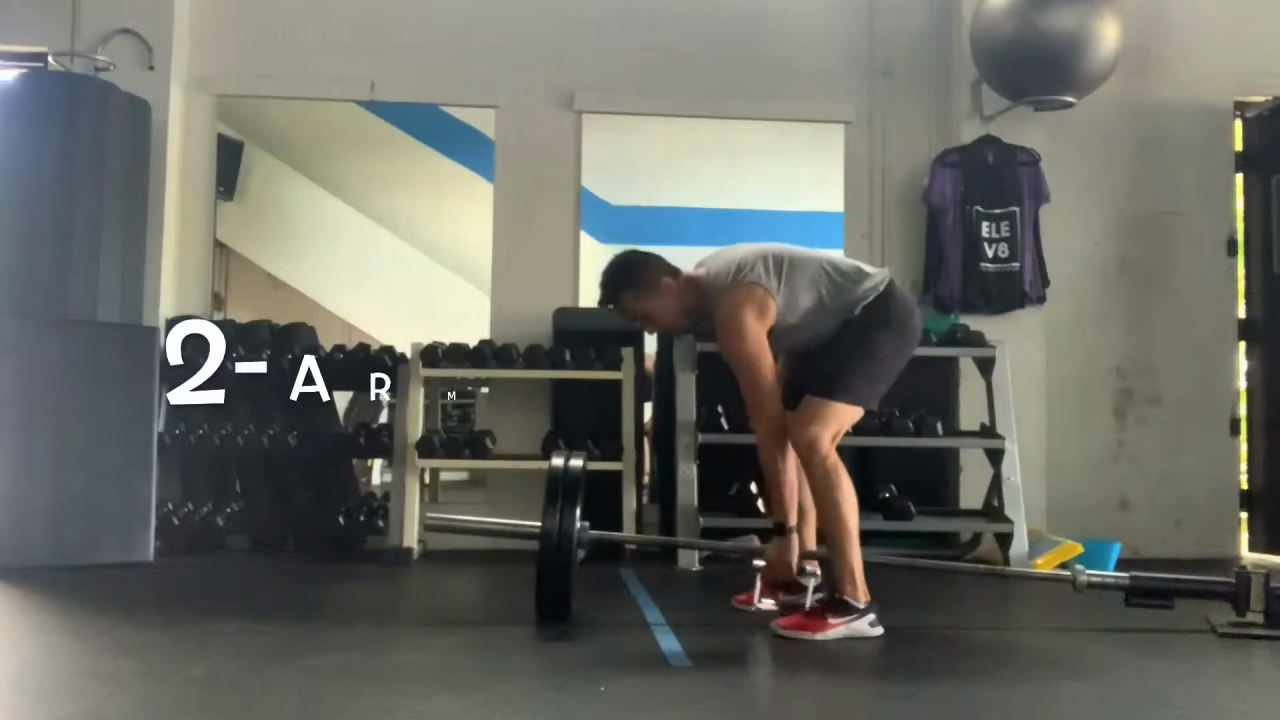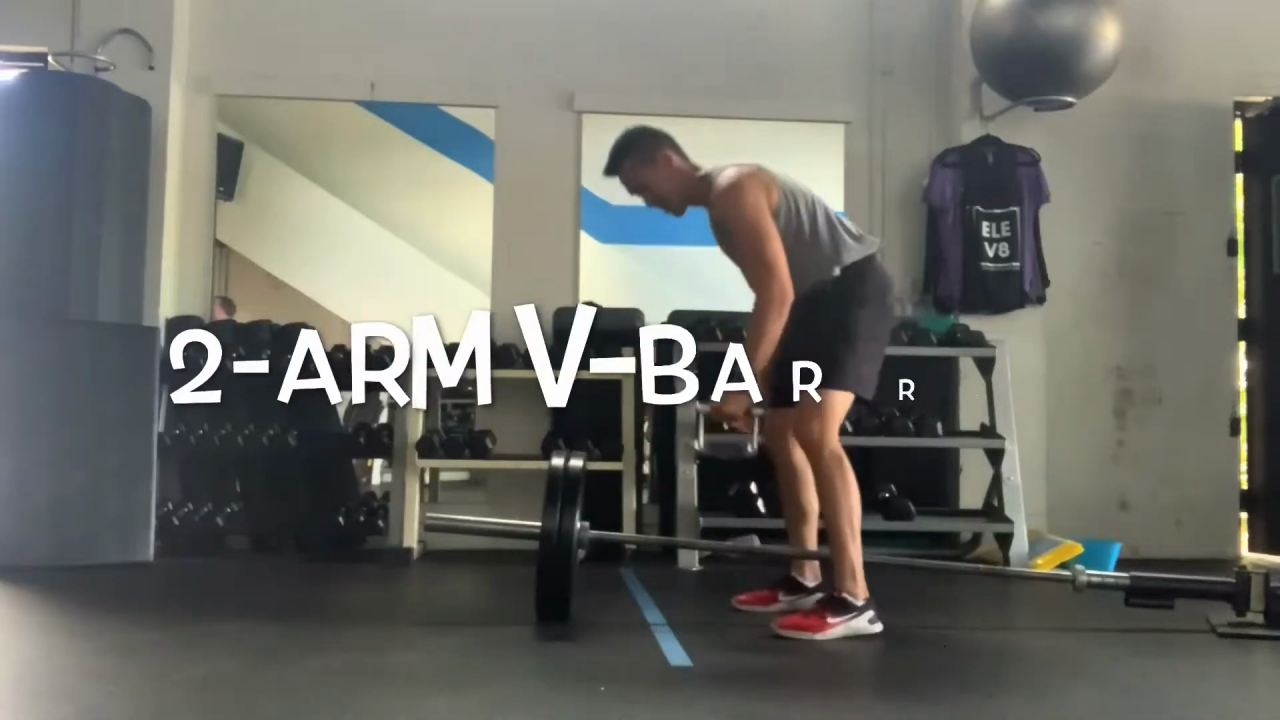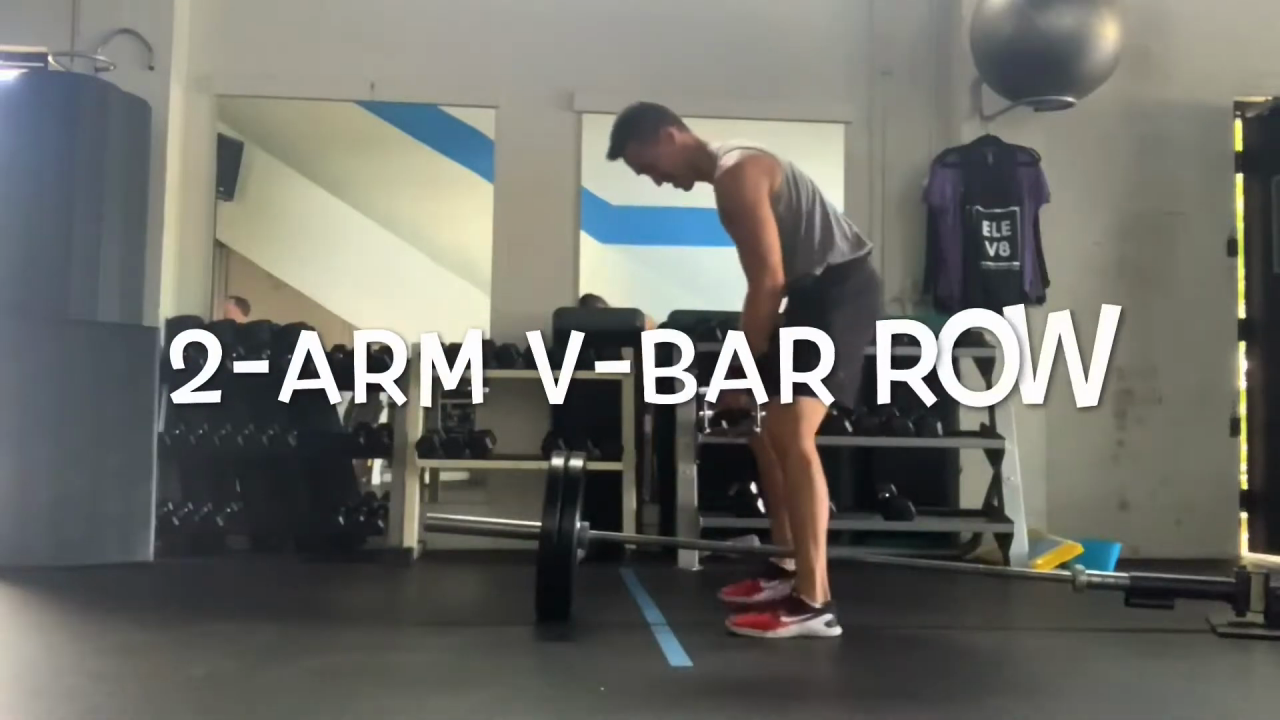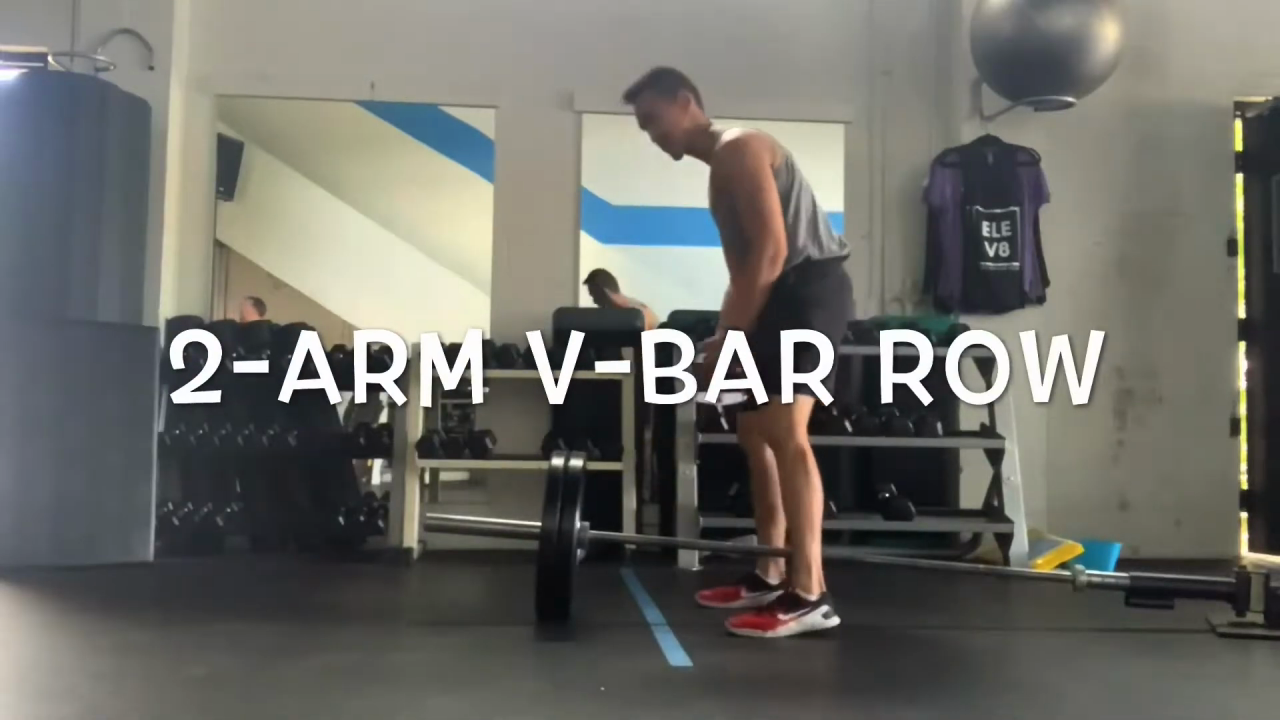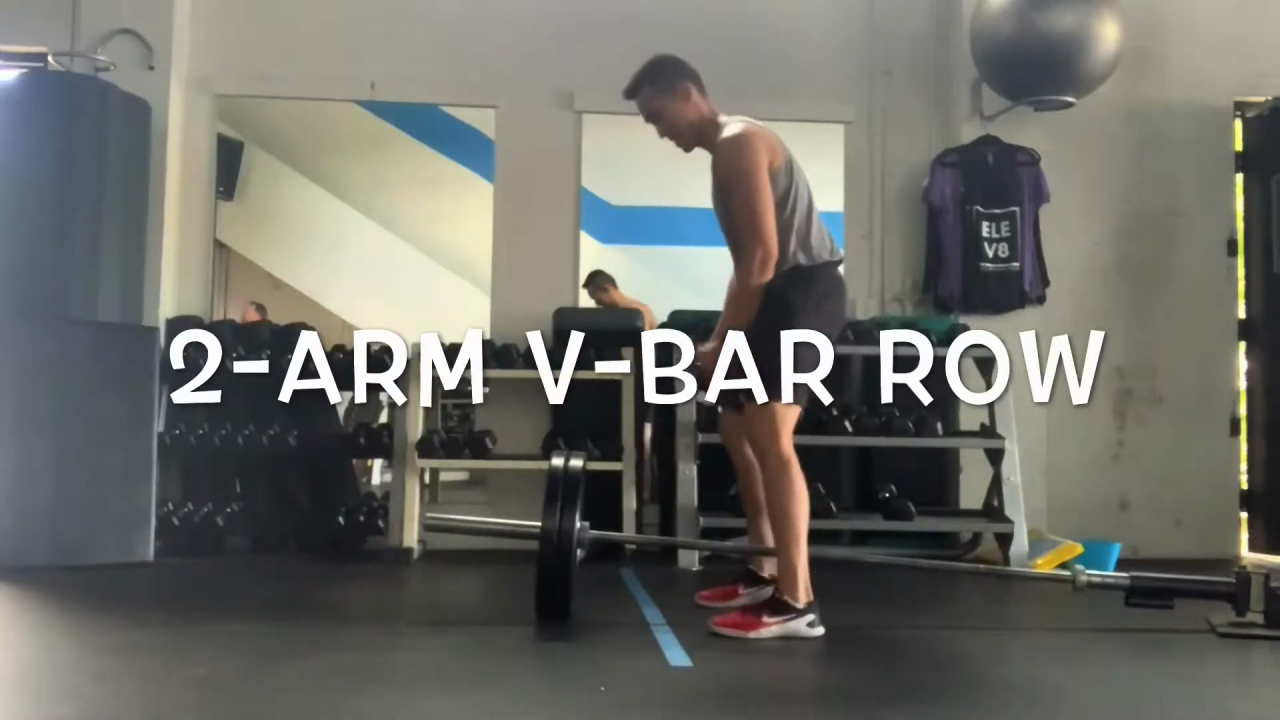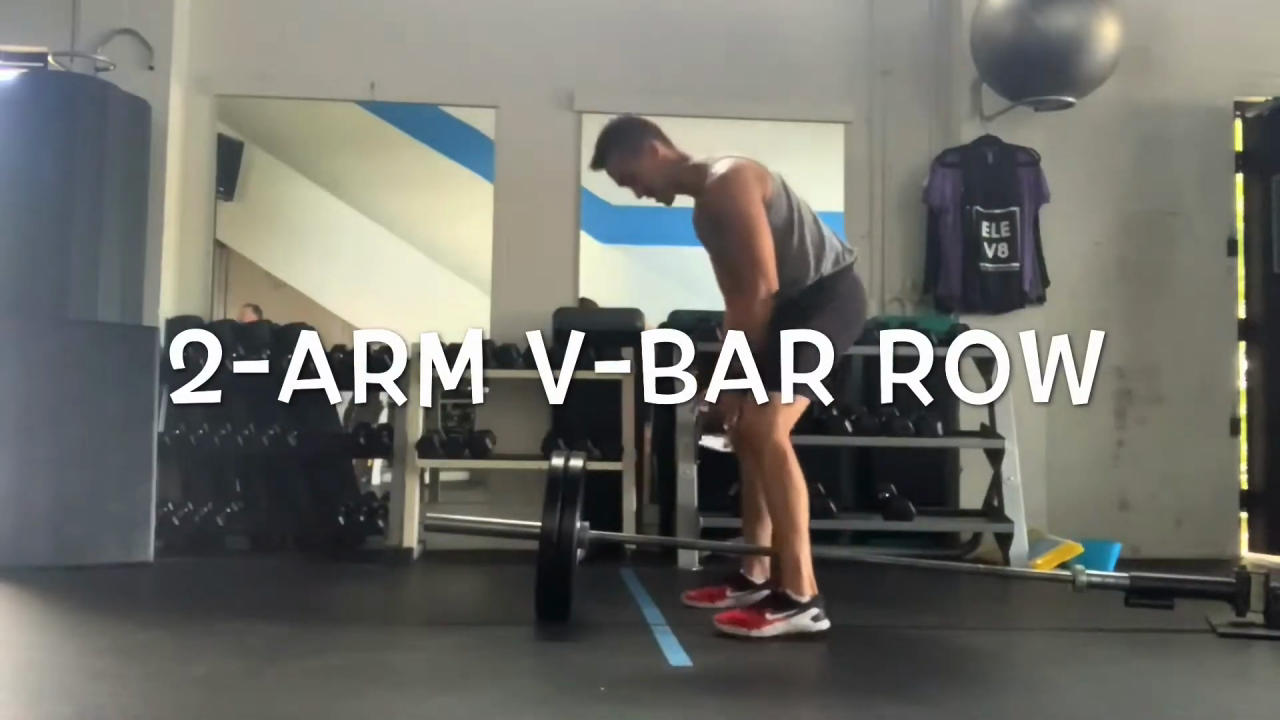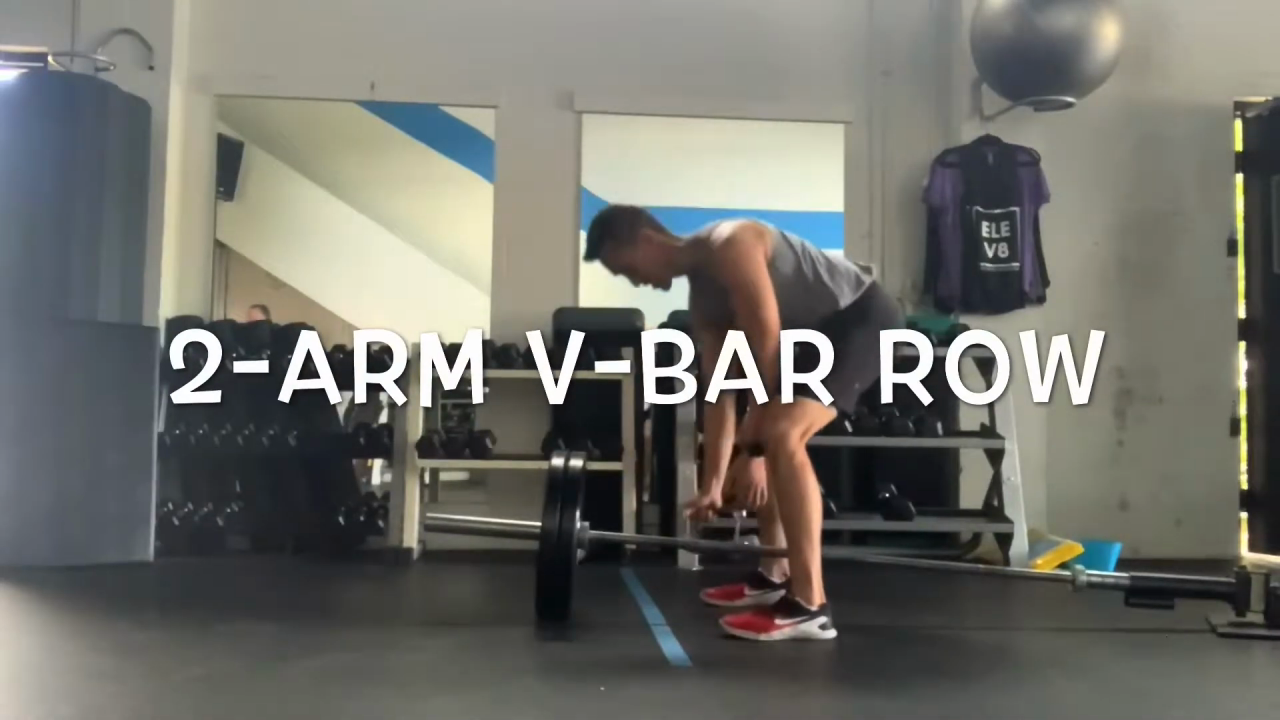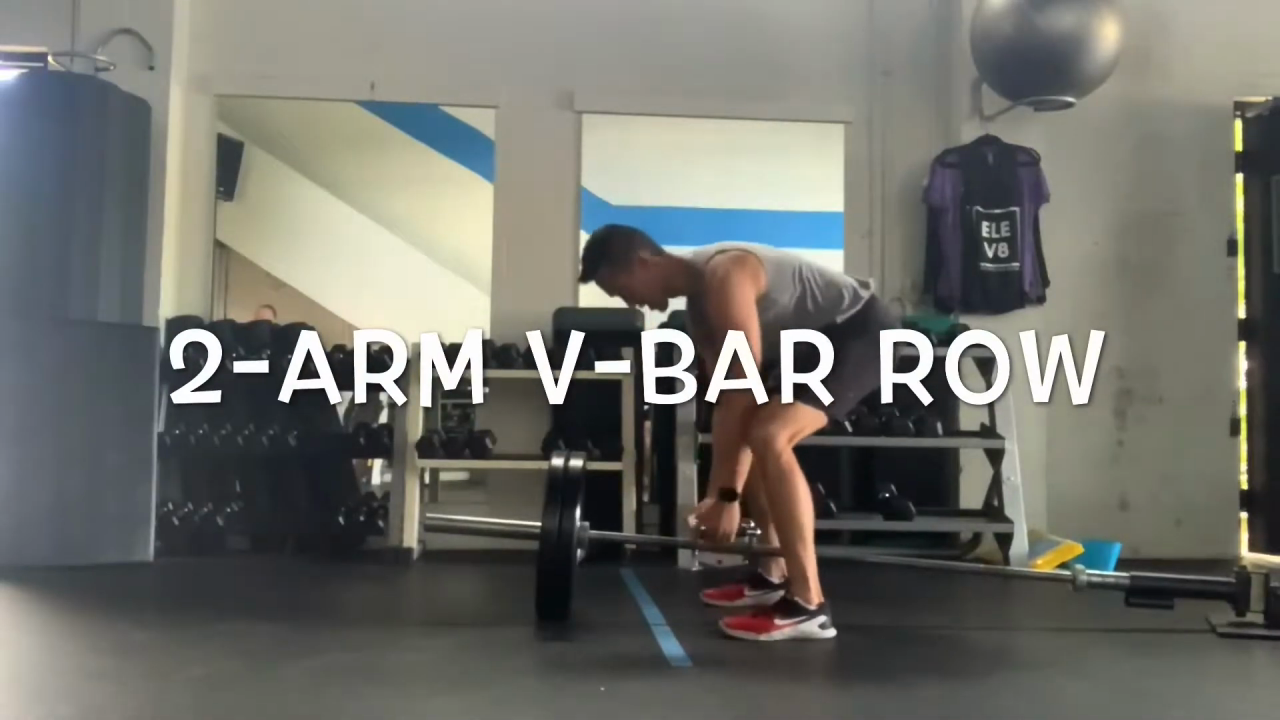
dt=0.4s
person 1, frame 1
left shoulder: (734, 310)
right shoulder: (707, 279)
left elbow: (767, 426)
left wrist: (784, 531)
left hip: (881, 317)
right hip: (843, 321)
left knee: (809, 437)
right knee: (792, 433)
left ankle: (854, 602)
person 1, frame 2
left shoulder: (734, 192)
right shoulder: (719, 199)
left elbow: (777, 294)
right elbow: (775, 290)
left wrist: (743, 385)
right wrist: (754, 381)
left hip: (854, 291)
right hip: (818, 297)
left knee: (814, 431)
right knee: (781, 432)
left ankle: (852, 600)
right ankle: (804, 579)
person 1, frame 3
left shoulder: (738, 172)
right shoulder: (727, 178)
left elbow: (769, 279)
right elbow: (766, 279)
right wrist: (748, 358)
left hip: (841, 291)
right hip: (816, 292)
left knee: (790, 435)
right knee: (770, 429)
left ankle: (813, 601)
right ankle: (785, 567)
person 1, frame 4
left shoulder: (739, 149)
right shoulder: (720, 170)
left elbow: (772, 251)
right elbow: (742, 267)
left wrist: (730, 336)
right wrist: (724, 336)
left hip: (811, 288)
right hip: (786, 295)
left knee: (785, 434)
right knee: (755, 433)
left ankle: (809, 594)
right ankle: (769, 576)
person 1, frame 5
left shoulder: (738, 142)
right shoulder: (724, 154)
left elbow: (764, 253)
left wrist: (727, 337)
right wrist: (723, 334)
left hip: (802, 292)
right hip: (781, 296)
left knee: (769, 438)
right knee: (738, 427)
left ankle: (795, 602)
right ankle: (764, 572)
person 1, frame 6
left shoulder: (728, 180)
right shoulder: (704, 209)
left elbow: (762, 285)
right elbow: (737, 299)
left hip: (826, 297)
right hip: (797, 303)
left knee: (764, 428)
right knee: (748, 430)
left ankle: (800, 597)
right ankle: (755, 575)
person 1, frame 7
left shoulder: (728, 246)
right shoulder: (701, 296)
left elbow: (766, 344)
right elbow: (719, 390)
left wrist: (751, 450)
right wrist: (713, 483)
left hip: (861, 317)
right hip: (823, 327)
left knee: (780, 434)
right knee: (765, 433)
left ankle: (809, 605)
right ankle: (774, 574)
person 1, frame 8
left shoulder: (722, 278)
right shoulder: (698, 305)
left elbow: (743, 393)
right elbow: (728, 401)
left wrist: (728, 497)
right wrist: (716, 492)
left hip: (858, 330)
right hip: (819, 337)
left knee: (769, 436)
right knee: (753, 435)
left ankle: (807, 605)
right ankle: (772, 576)
